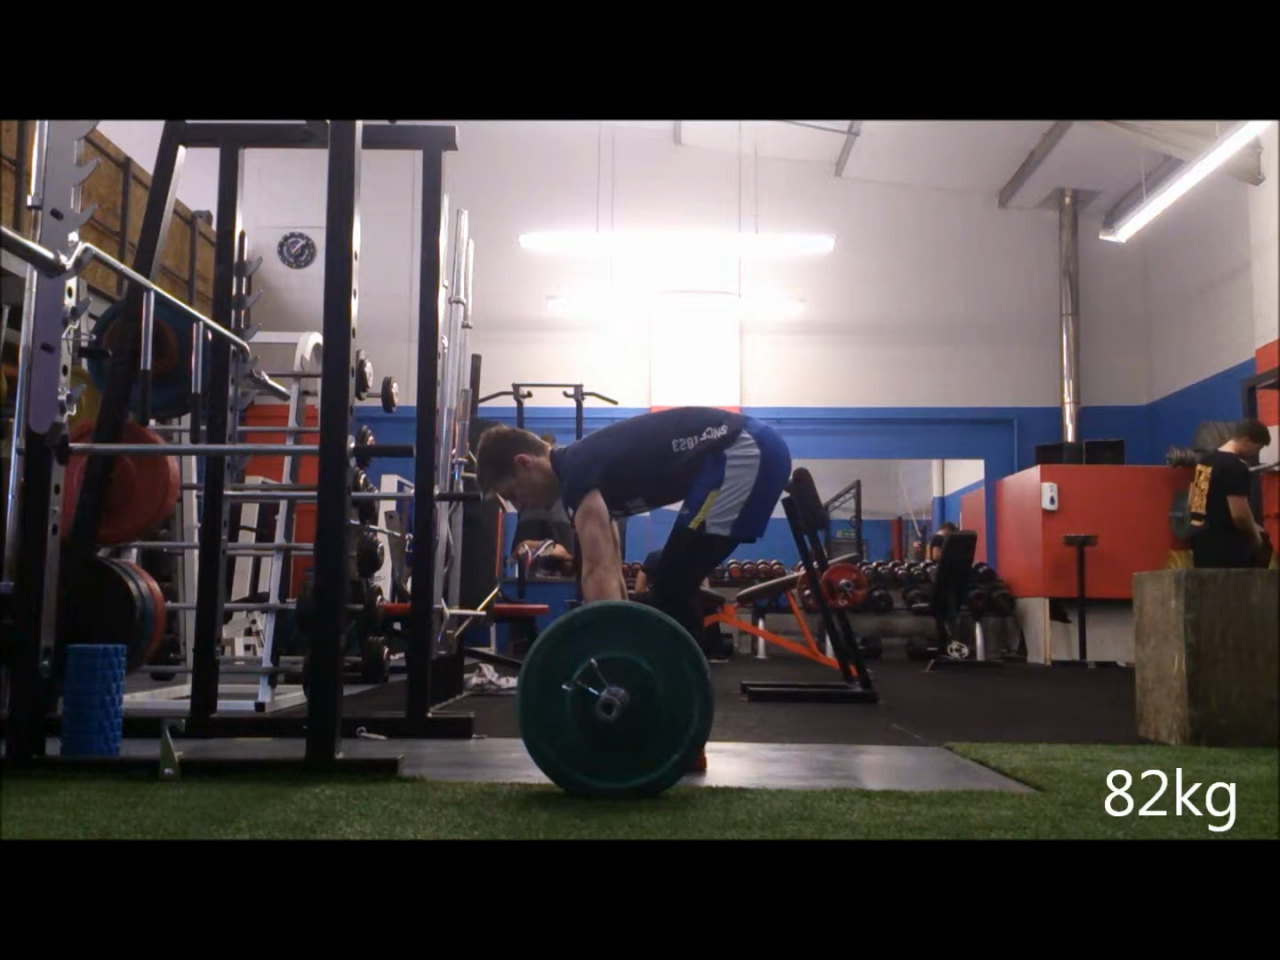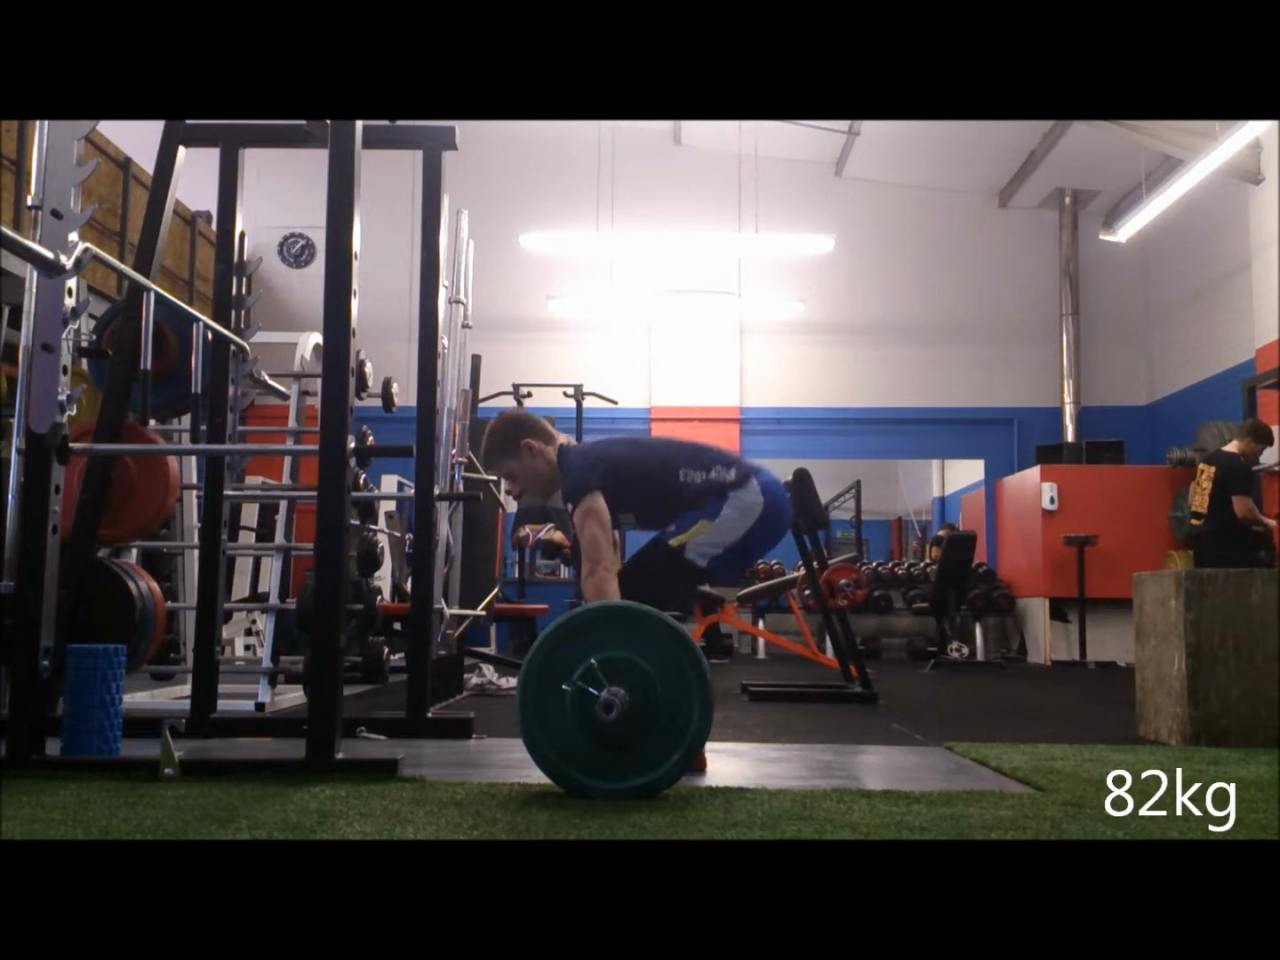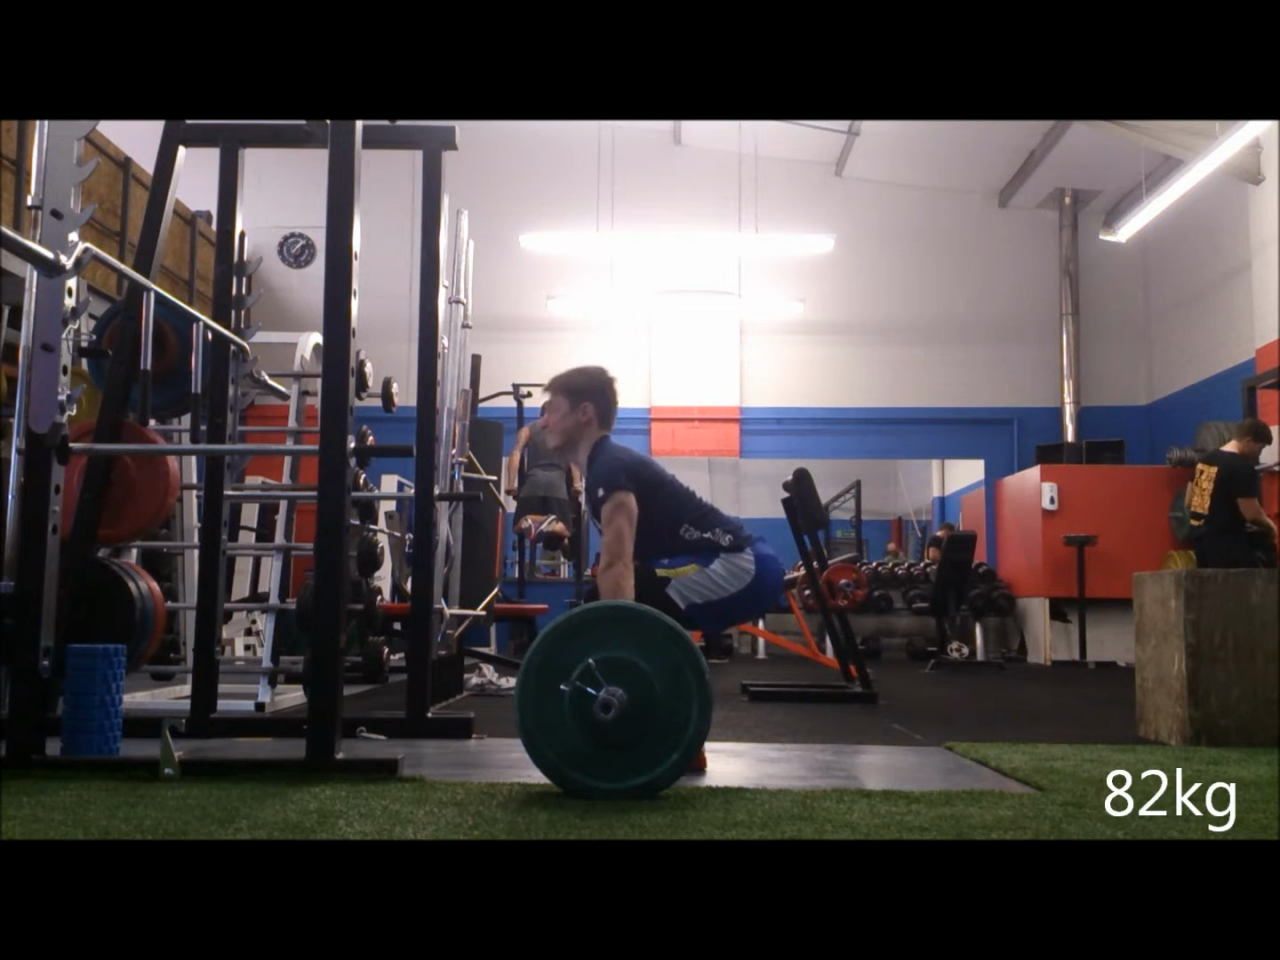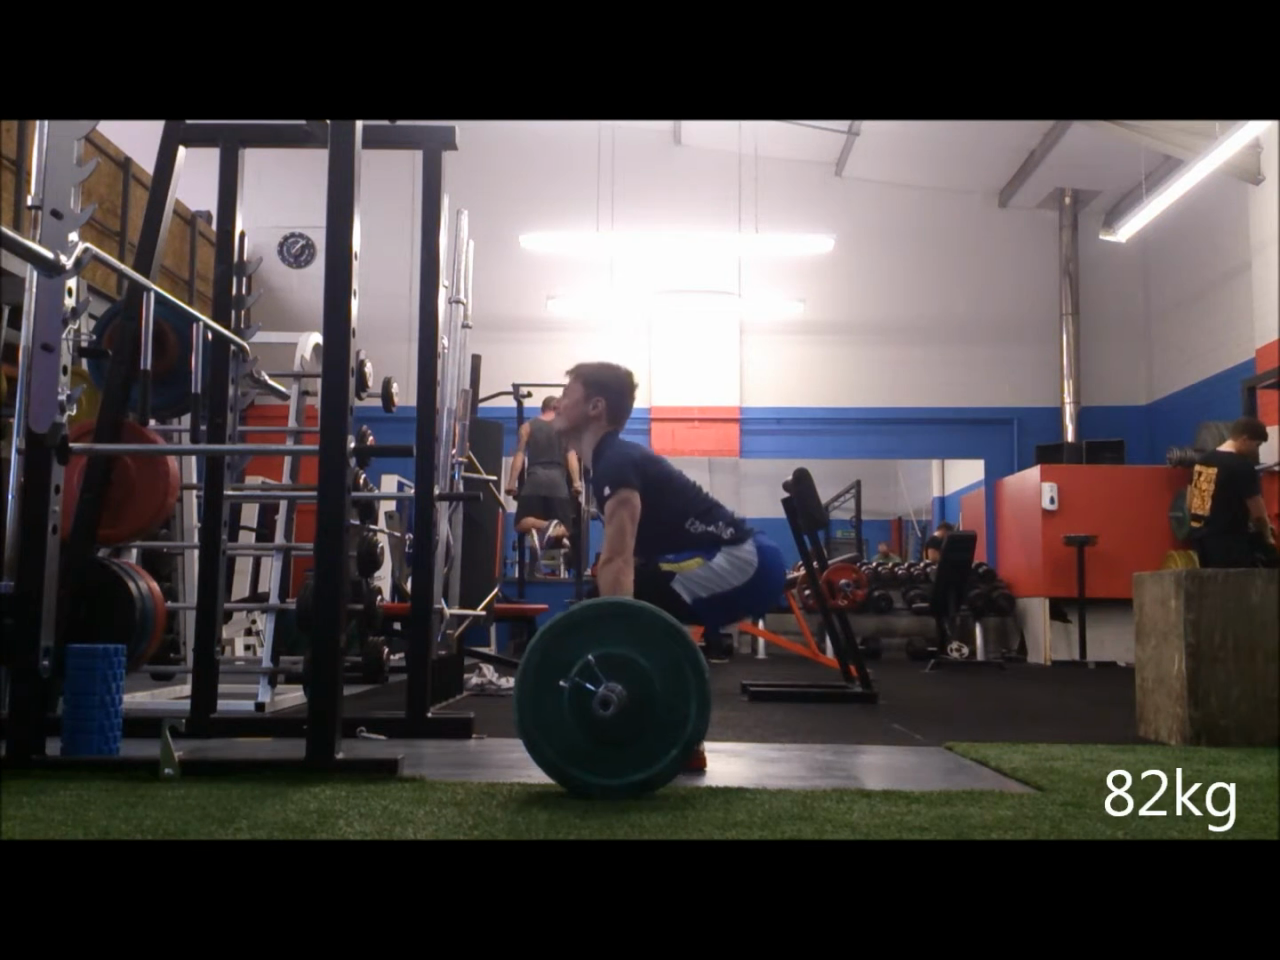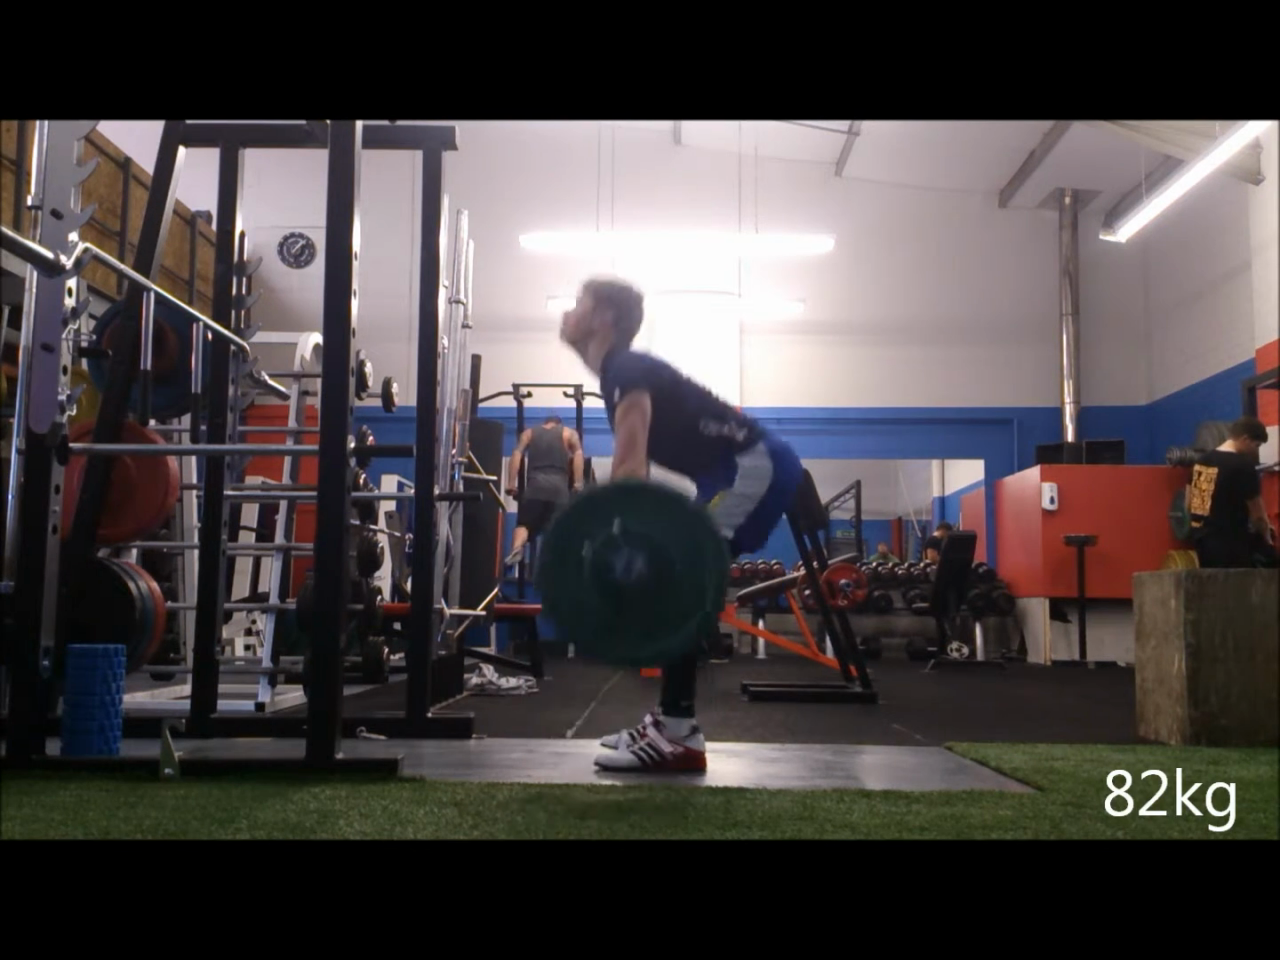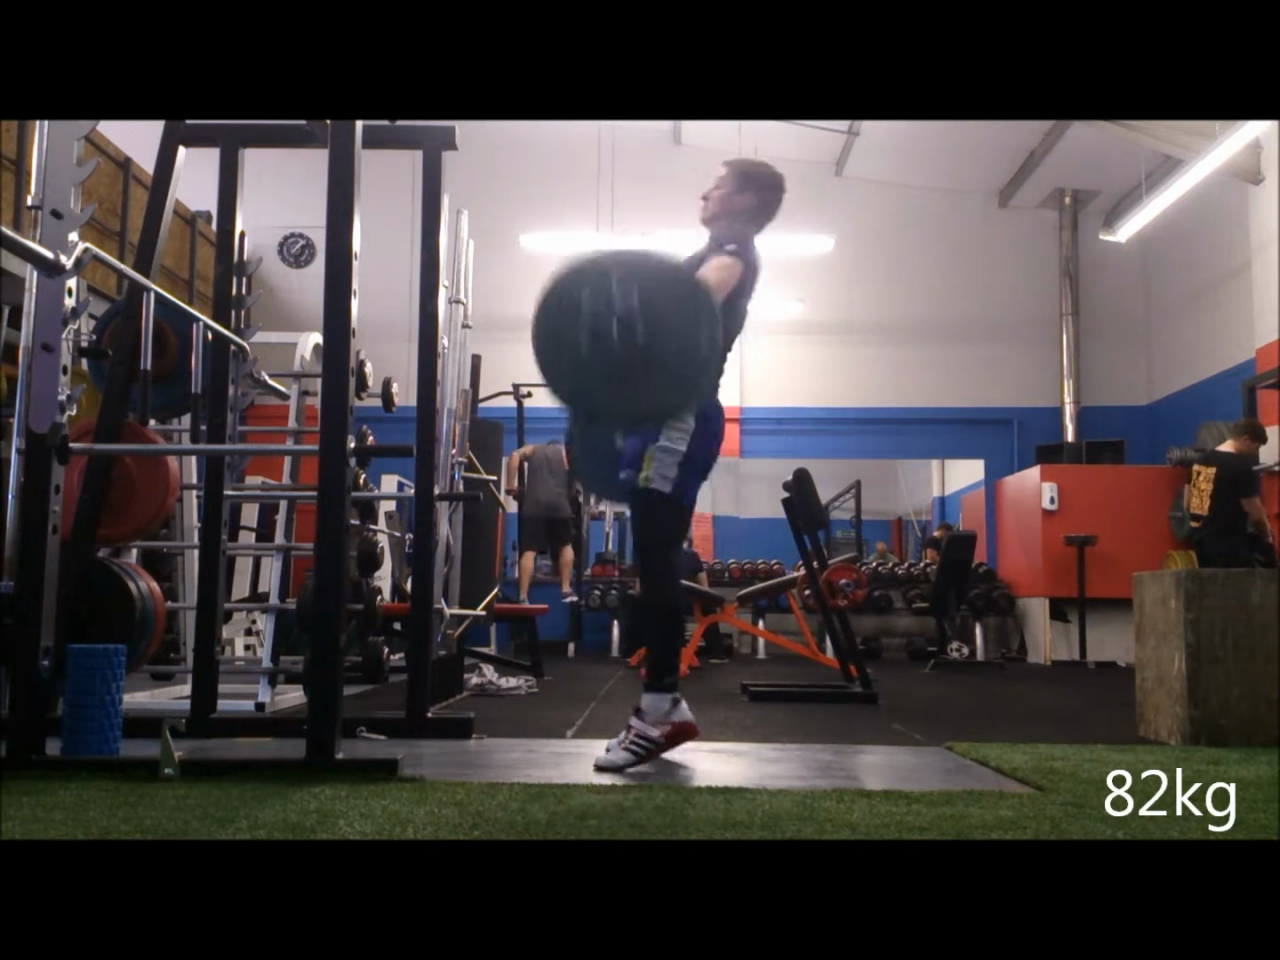
dt=0.4s
person 1, frame 1
left shoulder: (576, 472)
right shoulder: (583, 465)
left elbow: (598, 572)
right elbow: (609, 570)
left hip: (744, 452)
right hip: (751, 451)
left knee: (673, 583)
right knee: (673, 583)
person 1, frame 2
left shoulder: (580, 472)
right shoulder: (588, 467)
left elbow: (598, 572)
right elbow: (606, 569)
left hip: (747, 498)
right hip: (754, 496)
left knee: (637, 591)
right knee: (642, 591)
person 1, frame 3
left shoulder: (609, 469)
right shoulder: (612, 465)
left elbow: (616, 567)
right elbow: (622, 564)
left hip: (741, 569)
right hip: (745, 567)
left knee: (607, 607)
right knee: (610, 607)
person 1, frame 4
left shoulder: (615, 464)
right shoulder: (617, 460)
left elbow: (616, 563)
right elbow: (623, 560)
left hip: (745, 562)
right hip: (745, 561)
person 1, frame 5
left shoulder: (626, 370)
right shoulder: (625, 370)
left elbow: (630, 464)
right elbow: (632, 465)
left hip: (755, 468)
right hip: (752, 469)
left ankle: (678, 736)
right ankle: (672, 721)
person 1, frame 6
left shoulder: (732, 250)
right shoulder: (721, 254)
left elbow: (706, 291)
left hip: (679, 417)
right hip: (666, 414)
left knee: (654, 563)
right knee: (654, 565)
left ankle: (661, 712)
right ankle: (663, 707)
